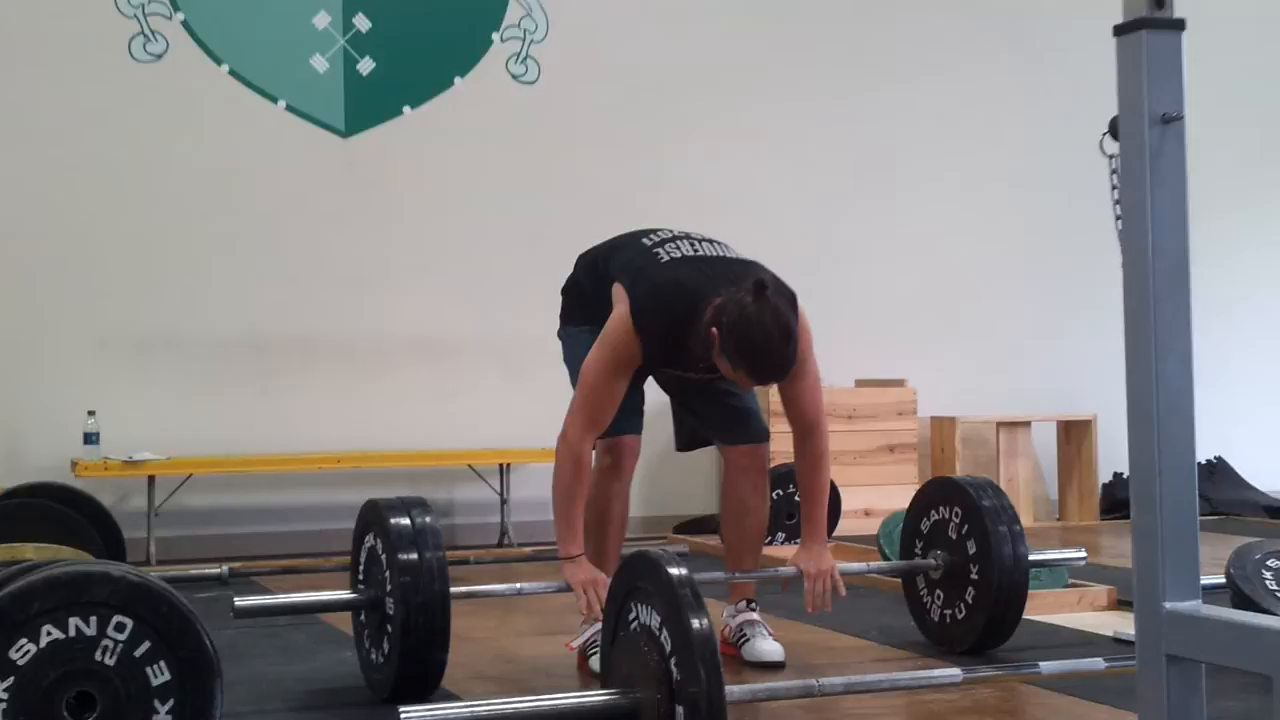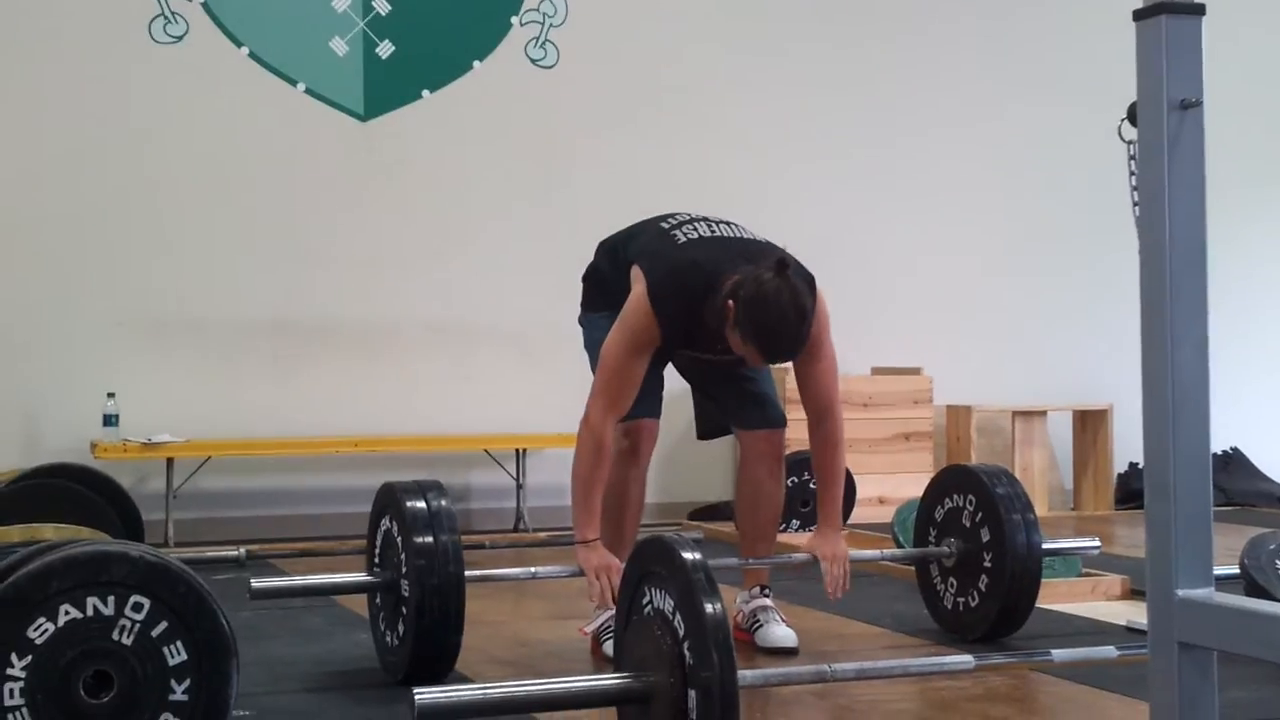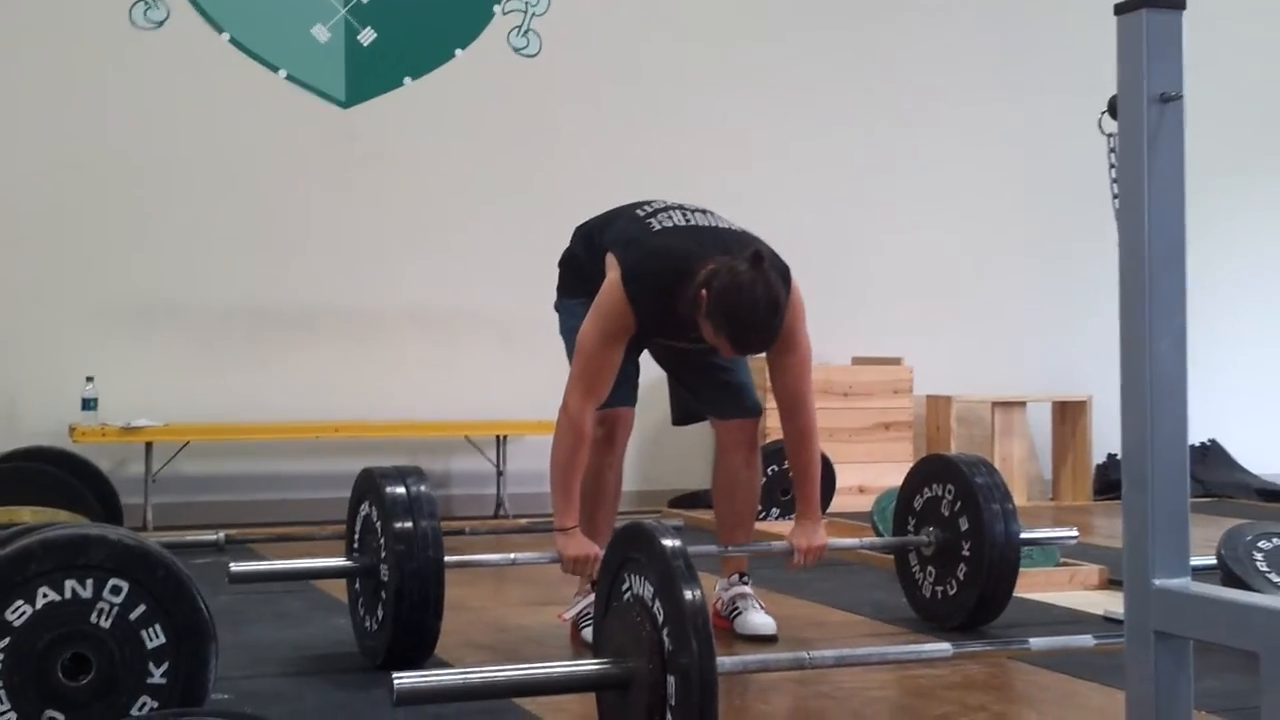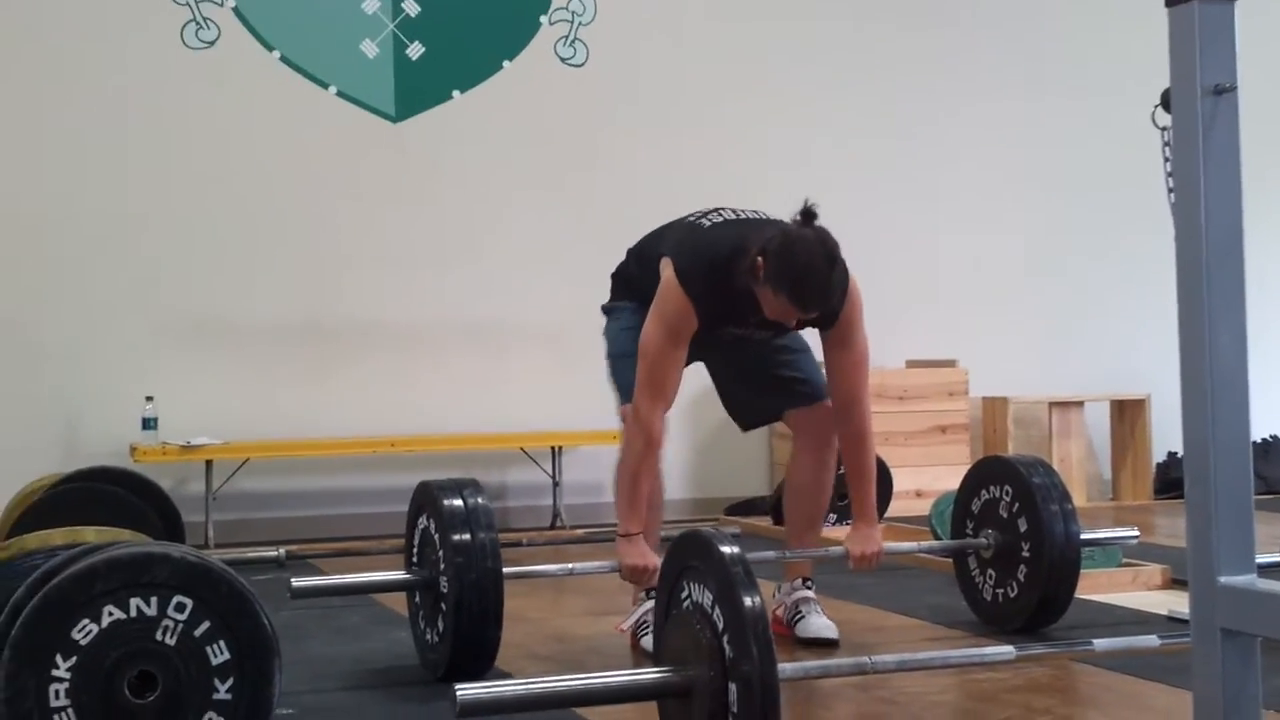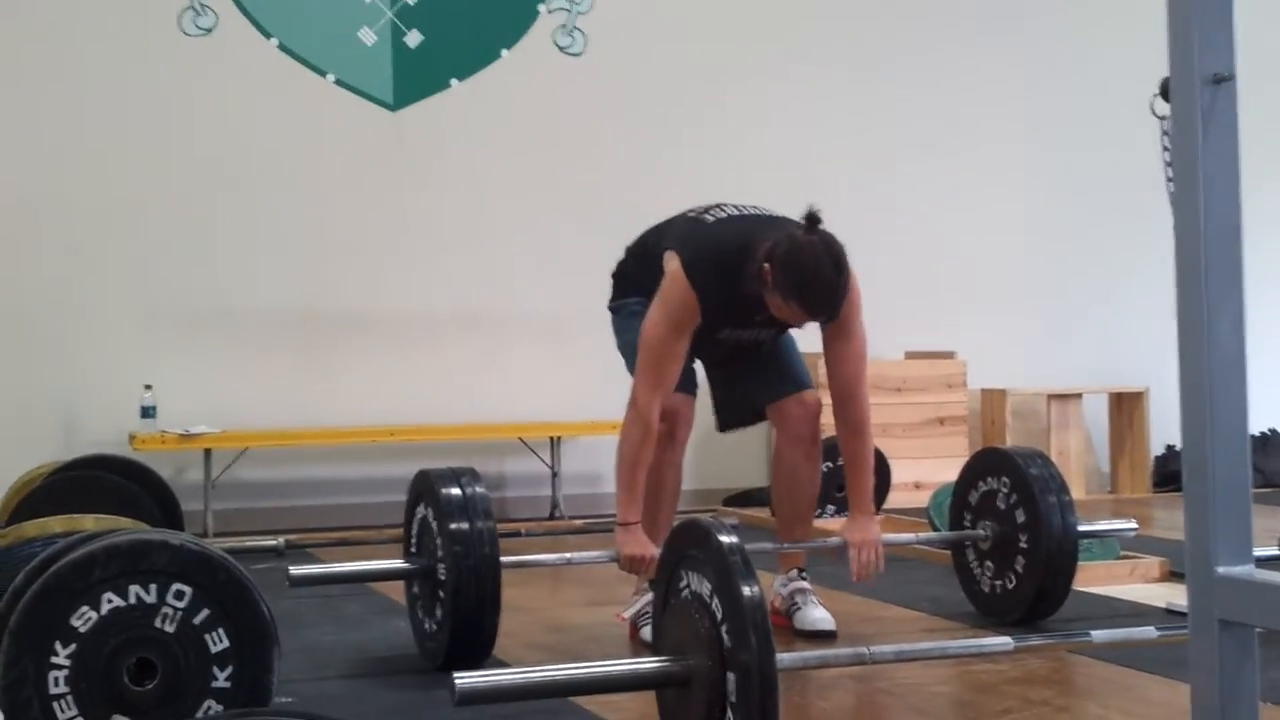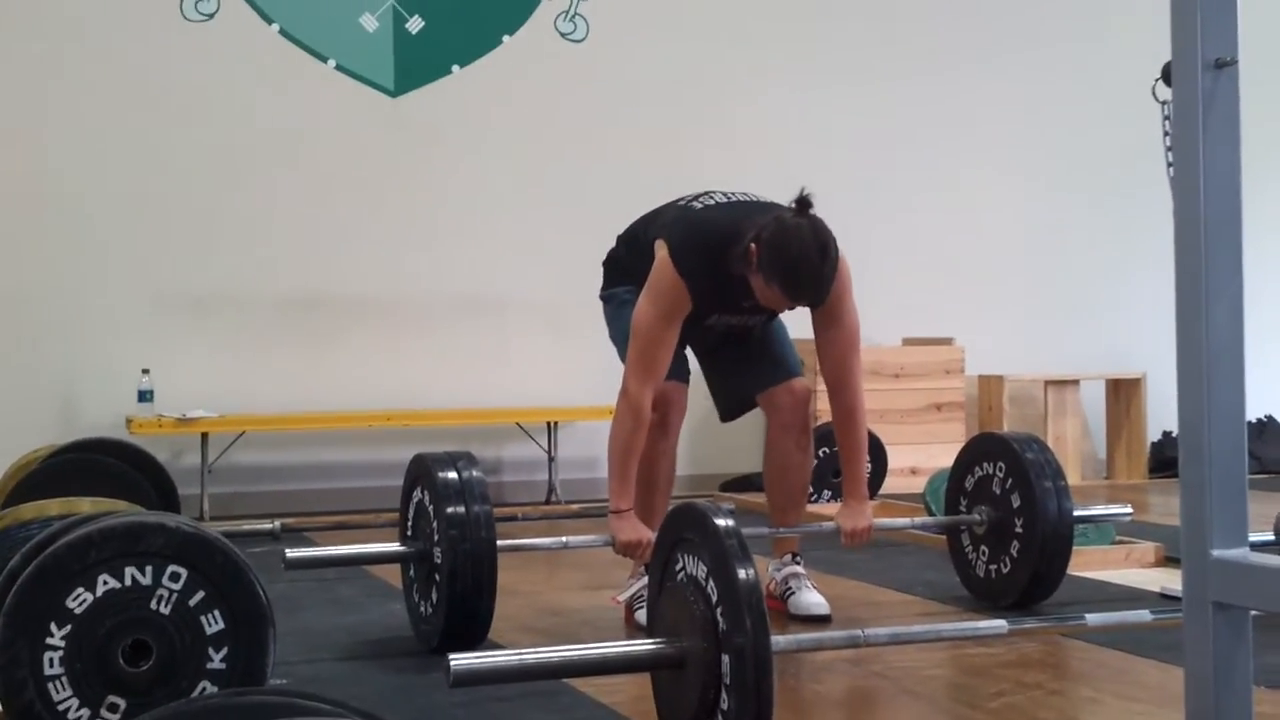
dt=0.7s
person 1, frame 1
left shoulder: (782, 319)
right shoulder: (633, 319)
left elbow: (810, 431)
right elbow: (576, 436)
left wrist: (814, 542)
right wrist: (572, 556)
left hip: (697, 316)
right hip: (596, 311)
left knee: (751, 450)
right knee: (618, 449)
left ankle: (742, 615)
right ankle: (599, 624)
person 1, frame 2
left shoulder: (802, 303)
right shoulder: (654, 299)
left elbow: (825, 418)
right elbow: (599, 419)
left wrist: (830, 529)
right wrist: (588, 540)
left hip: (713, 315)
right hip: (616, 296)
left knee: (767, 436)
right knee: (636, 433)
left ankle: (755, 601)
right ankle: (613, 609)
person 1, frame 3
left shoulder: (777, 293)
right shoulder: (626, 285)
left elbow: (797, 410)
right elbow: (578, 408)
left wrist: (809, 520)
right wrist: (567, 529)
left hip: (687, 306)
right hip: (591, 282)
left knee: (742, 425)
right knee: (611, 422)
left ankle: (734, 588)
right ankle: (592, 596)
person 1, frame 4
left shoulder: (836, 288)
right shoulder: (687, 277)
left elbow: (852, 410)
right elbow: (648, 414)
left wrist: (865, 522)
right wrist: (631, 536)
left hip: (749, 326)
right hip: (646, 301)
left knee: (819, 419)
right knee: (637, 416)
left ankle: (796, 594)
right ankle: (649, 603)
person 1, frame 5
left shoulder: (836, 283)
right shoulder: (693, 272)
left elbow: (851, 402)
right elbow: (646, 402)
left wrist: (862, 514)
right wrist: (629, 525)
left hip: (744, 321)
right hip: (649, 297)
left knee: (802, 412)
right knee: (673, 412)
left ankle: (792, 584)
right ankle: (649, 594)
person 1, frame 6
left shoulder: (825, 266)
right shoulder: (681, 259)
left elbow: (845, 386)
right elbow: (638, 391)
left wrist: (856, 497)
right wrist: (622, 511)
left hip: (735, 307)
right hip: (638, 285)
left knee: (793, 399)
right knee: (667, 402)
left ankle: (786, 569)
right ankle: (646, 578)
